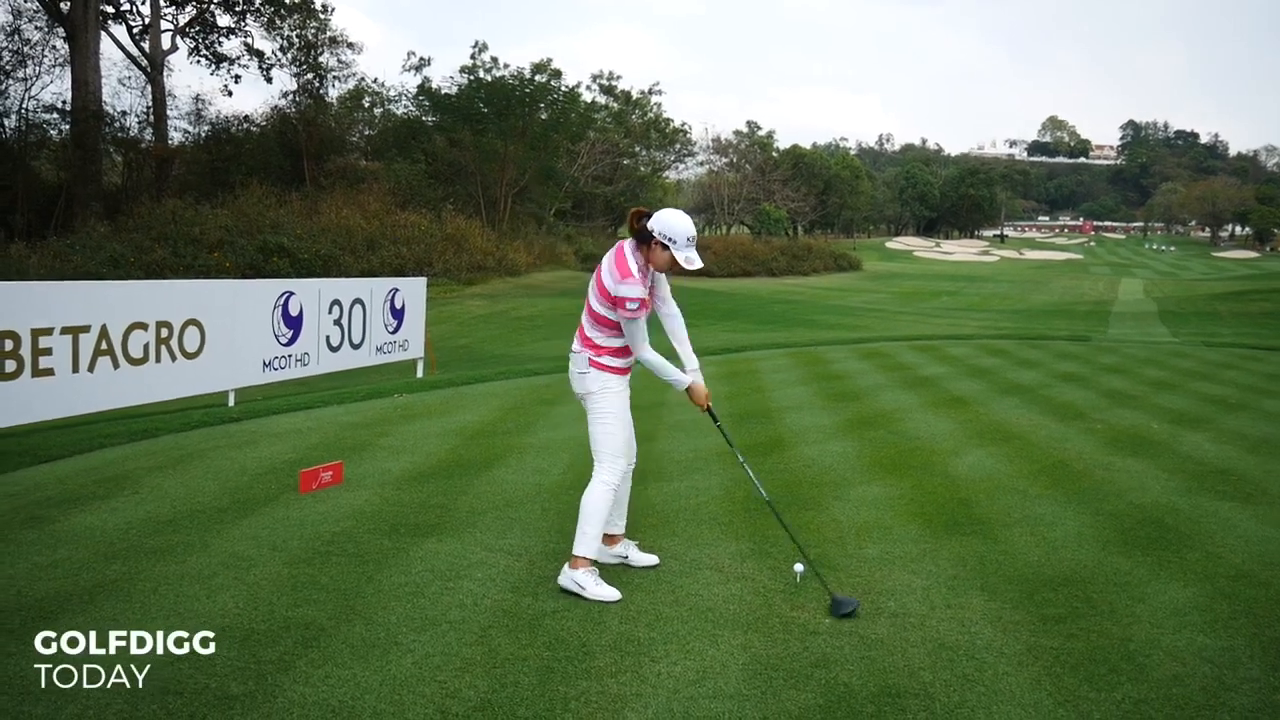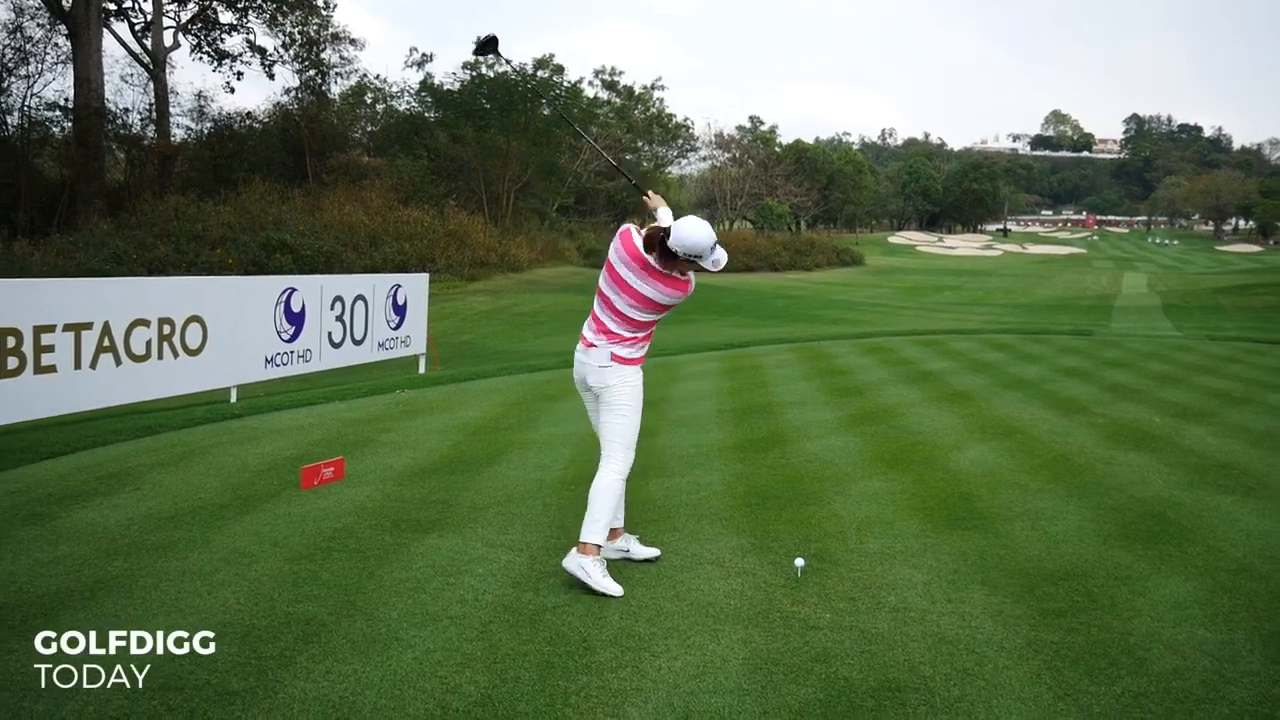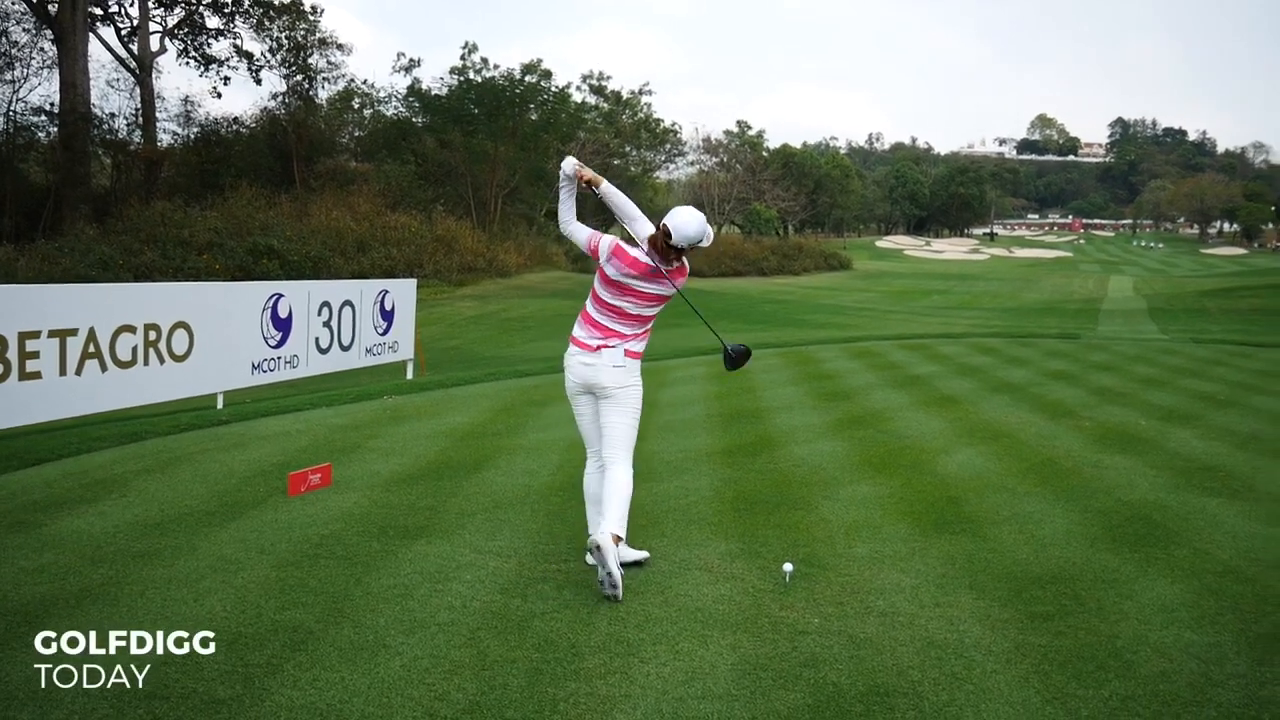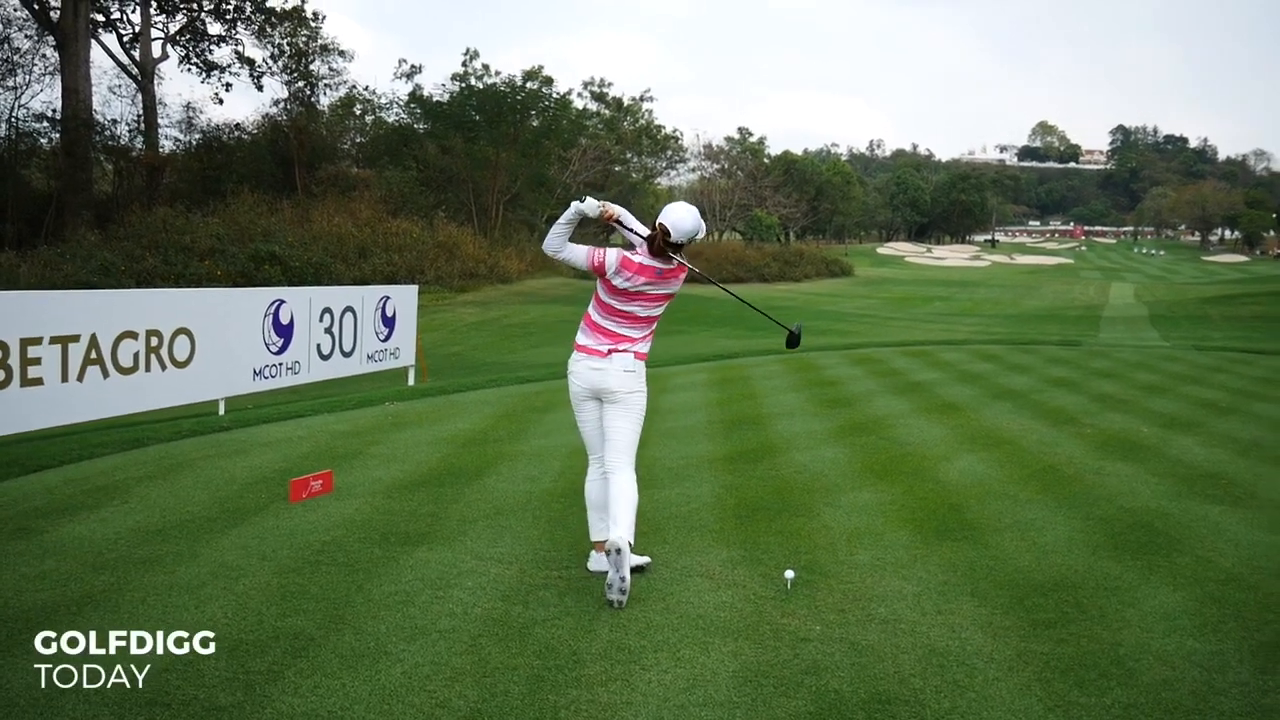
dt=0.2s
person 1, frame 1
left shoulder: (632, 246)
right shoulder: (630, 288)
left elbow: (670, 313)
right elbow: (640, 351)
left wrist: (693, 367)
right wrist: (684, 382)
left hip: (594, 368)
right hip: (603, 376)
left knee: (624, 458)
right knee: (609, 472)
left ankle: (612, 542)
right ankle: (579, 568)
person 1, frame 2
left shoulder: (628, 238)
right shoulder: (682, 287)
left wrist: (663, 214)
right wrist: (663, 210)
left hip: (588, 360)
right hip: (620, 372)
left knee: (615, 454)
right knee: (616, 464)
left ankle: (614, 537)
right ankle: (586, 551)
person 1, frame 3
left shoulder: (615, 253)
right shoulder: (679, 274)
left elbow: (567, 224)
right elbow: (643, 227)
left wrist: (571, 178)
right wrist: (601, 184)
left hip: (579, 362)
right hip: (618, 370)
left knee: (597, 455)
right knee: (618, 461)
left ankle: (603, 539)
right ankle: (606, 539)
person 1, frame 4
left shoulder: (617, 263)
right shoulder: (677, 271)
left elbow: (552, 247)
right elbow: (643, 239)
left wrist: (581, 209)
right wrist: (611, 210)
left hip: (583, 369)
right hip: (625, 375)
left knee: (599, 463)
right knee: (620, 467)
left ankle: (601, 550)
right ankle: (618, 544)
